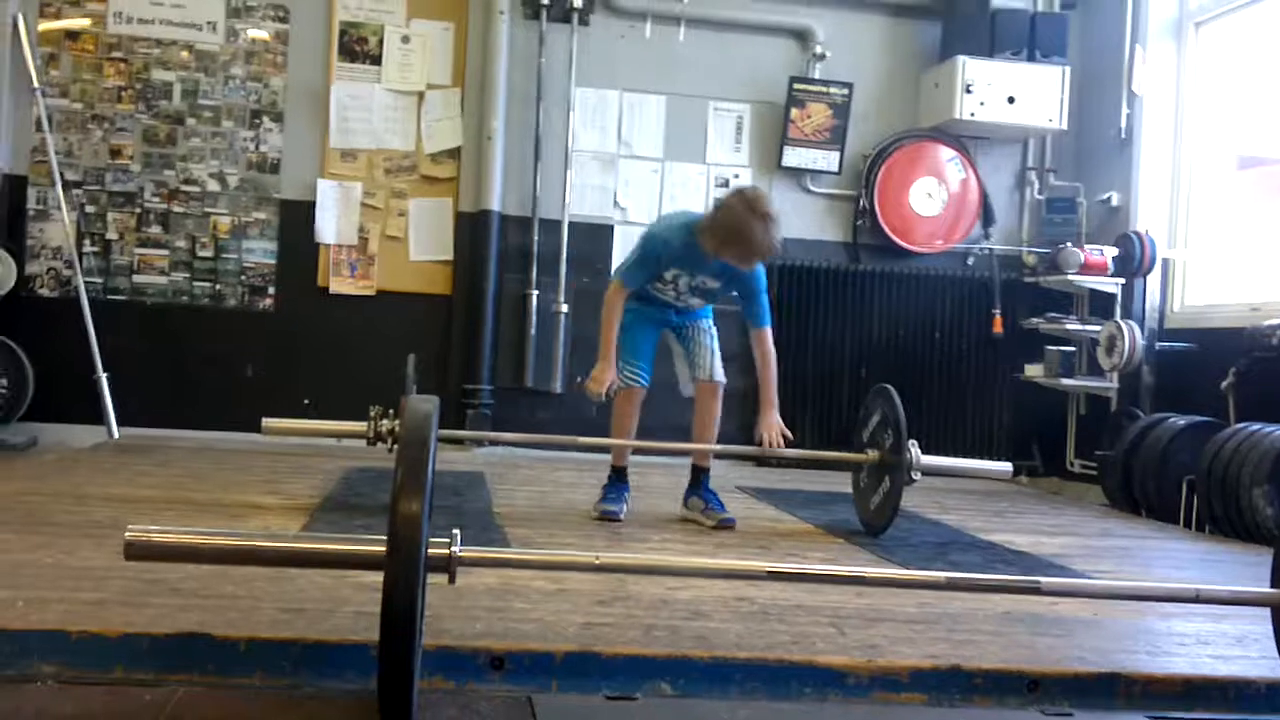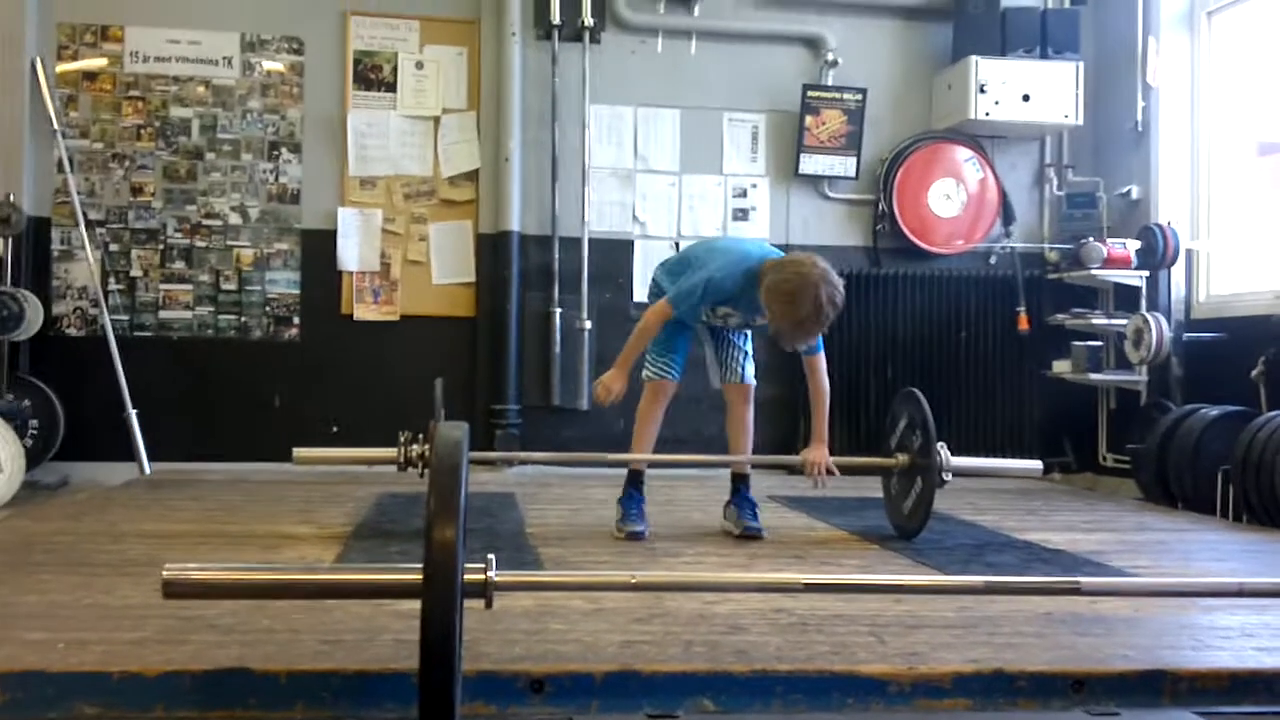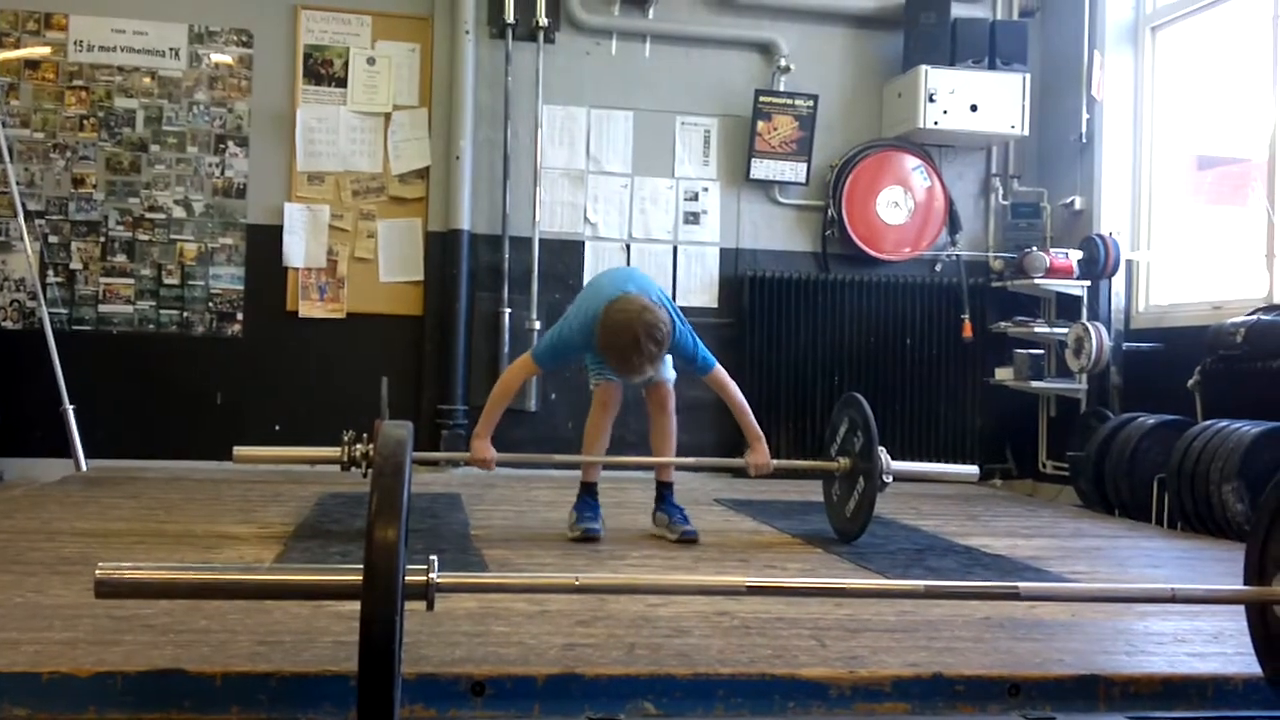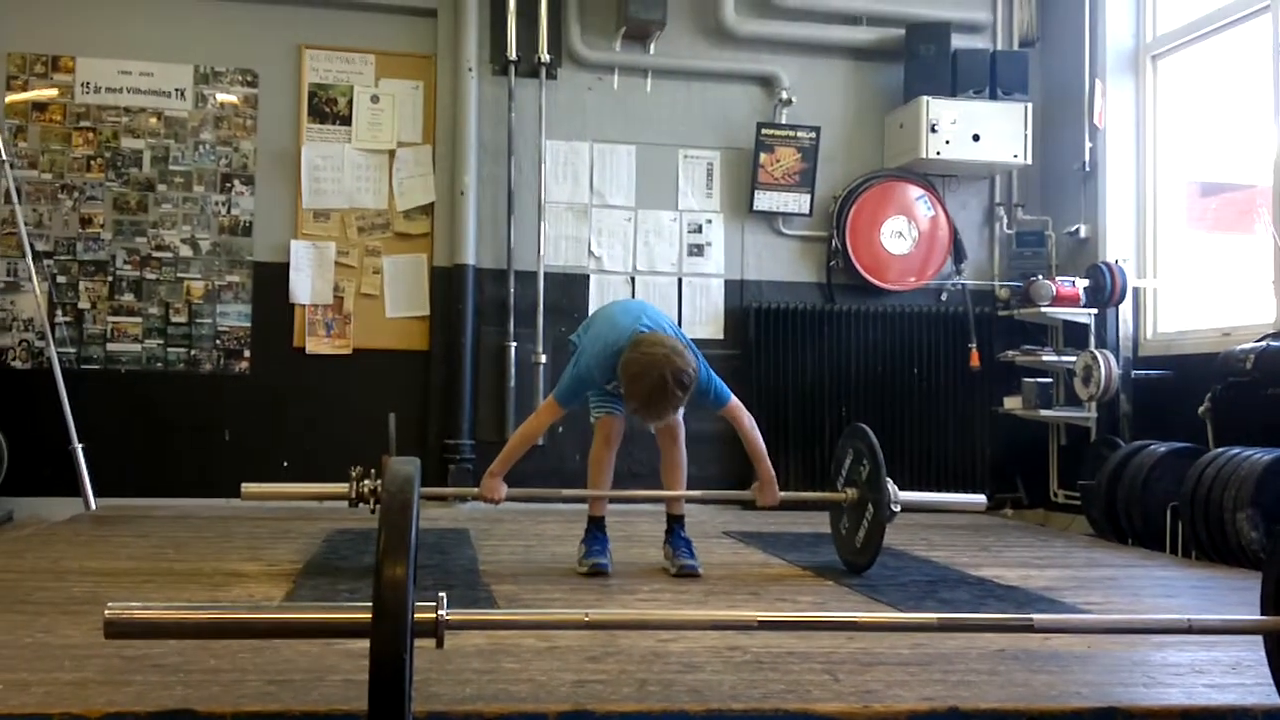
dt=1s
person 1, frame 1
left shoulder: (749, 266)
right shoulder: (668, 236)
left elbow: (762, 337)
right elbow: (618, 290)
left wrist: (770, 410)
right wrist: (606, 362)
left hip: (693, 313)
right hip: (644, 305)
left knee: (711, 383)
right knee: (631, 387)
left ankle: (699, 489)
right ankle: (617, 483)
person 1, frame 2
left shoulder: (798, 300)
right shoulder: (725, 275)
left elbow: (816, 369)
right elbow: (657, 314)
left wrist: (819, 443)
right wrist: (620, 371)
left hip: (729, 312)
right hip: (676, 294)
left knee: (741, 390)
right knee: (660, 386)
left ankle: (741, 497)
right ankle: (631, 494)
person 1, frame 3
left shoulder: (670, 328)
right shoulder: (580, 327)
left elbow: (723, 381)
right elbow: (517, 372)
left wrist: (757, 443)
right wrist: (481, 437)
left hip: (649, 331)
right hip: (598, 326)
left knee: (662, 396)
right knee: (608, 395)
left ankle: (664, 501)
right ankle: (587, 499)
person 1, frame 4
left shoulder: (686, 364)
right shoulder: (596, 360)
left elbow: (741, 417)
right elbow: (542, 417)
left wrist: (767, 480)
right wrist: (495, 475)
right hip: (604, 349)
left knee: (673, 429)
right knee: (609, 430)
left ankle: (676, 535)
right ankle: (595, 534)
